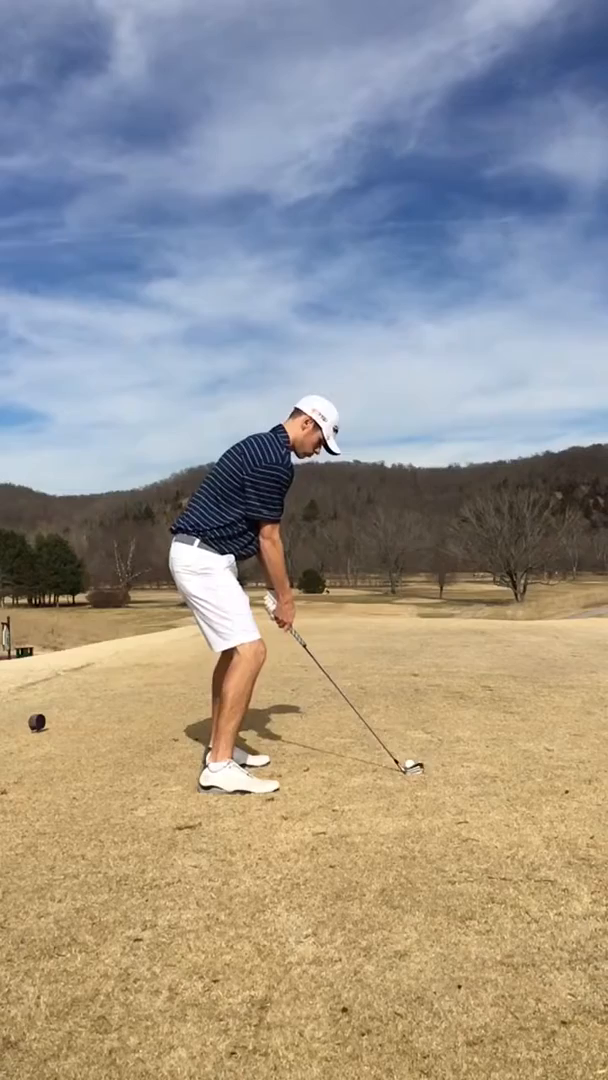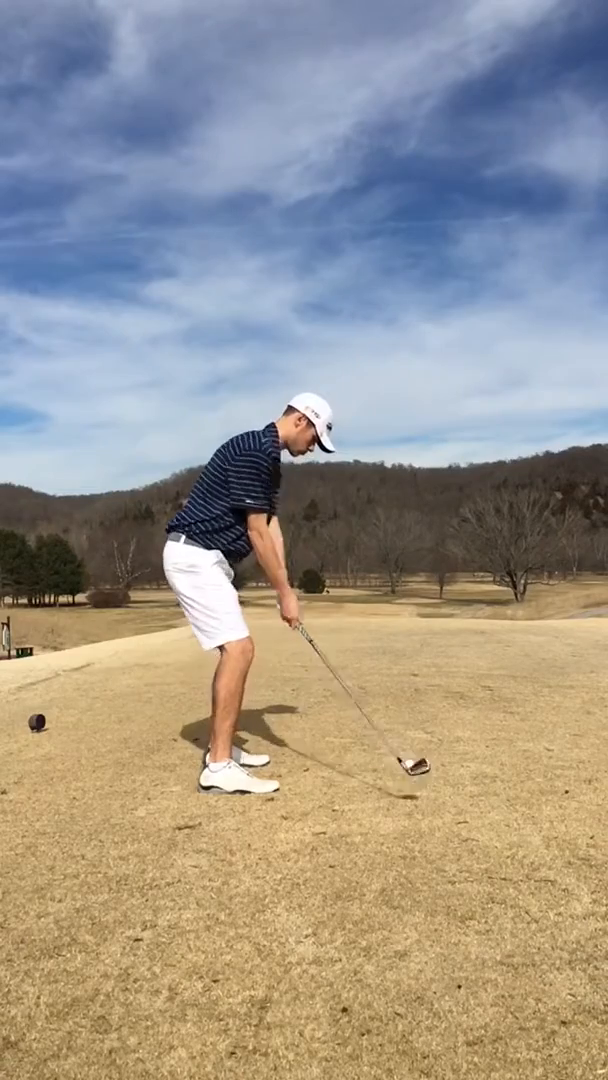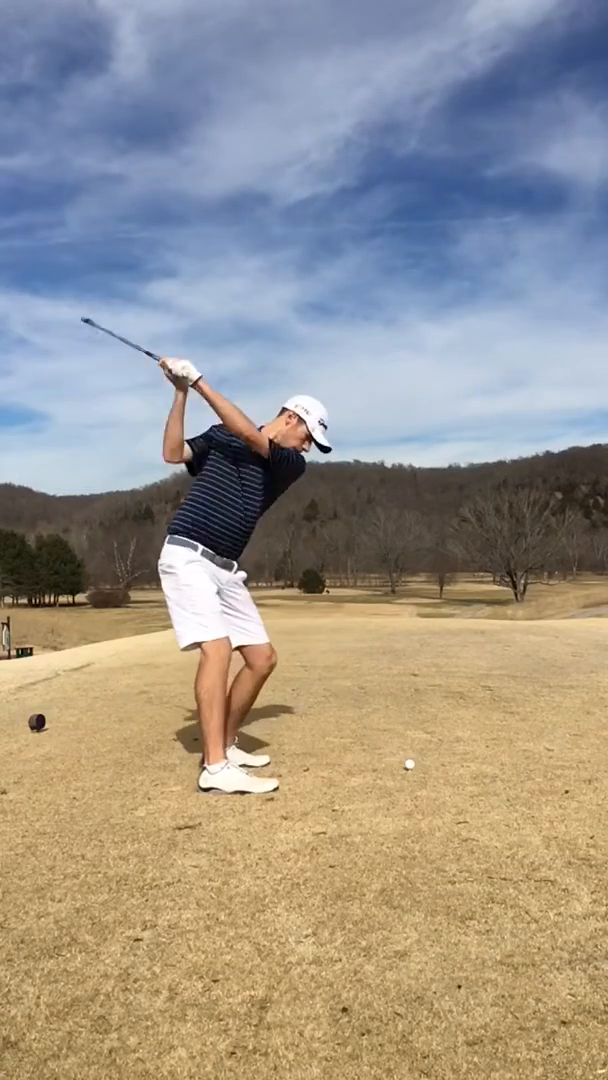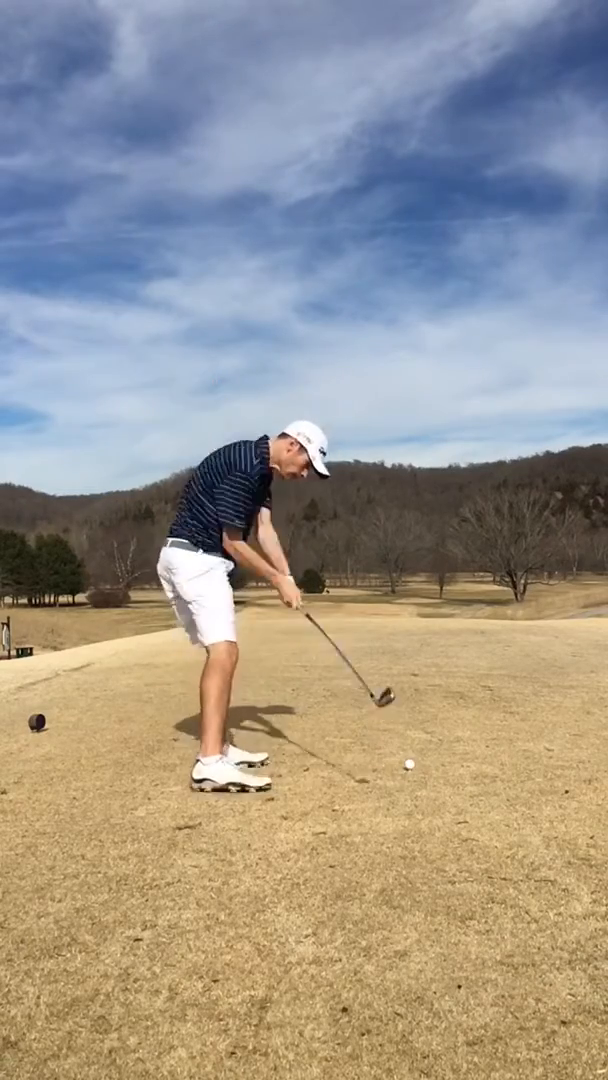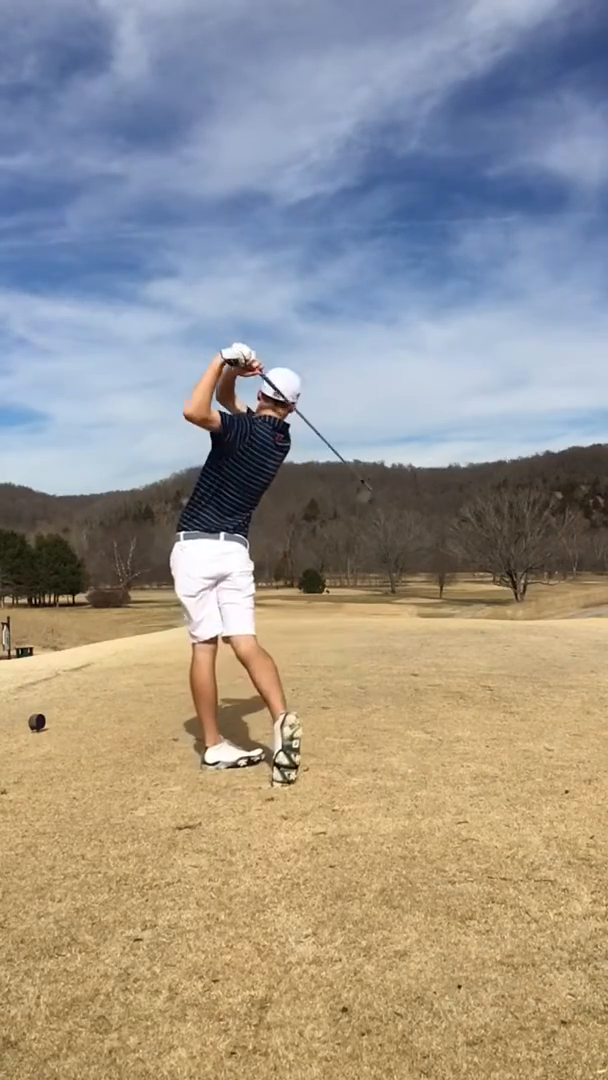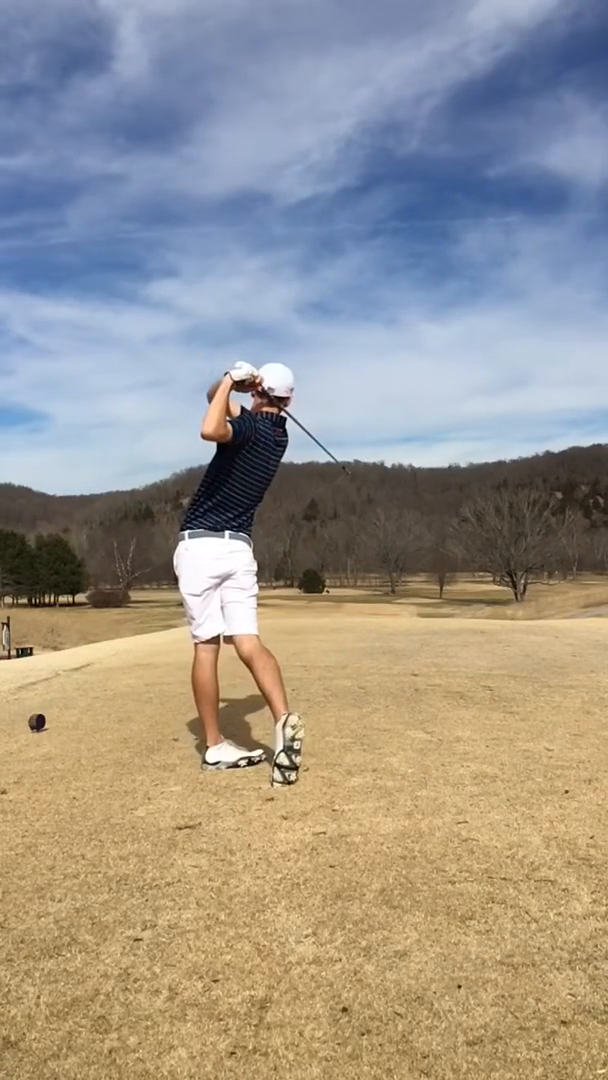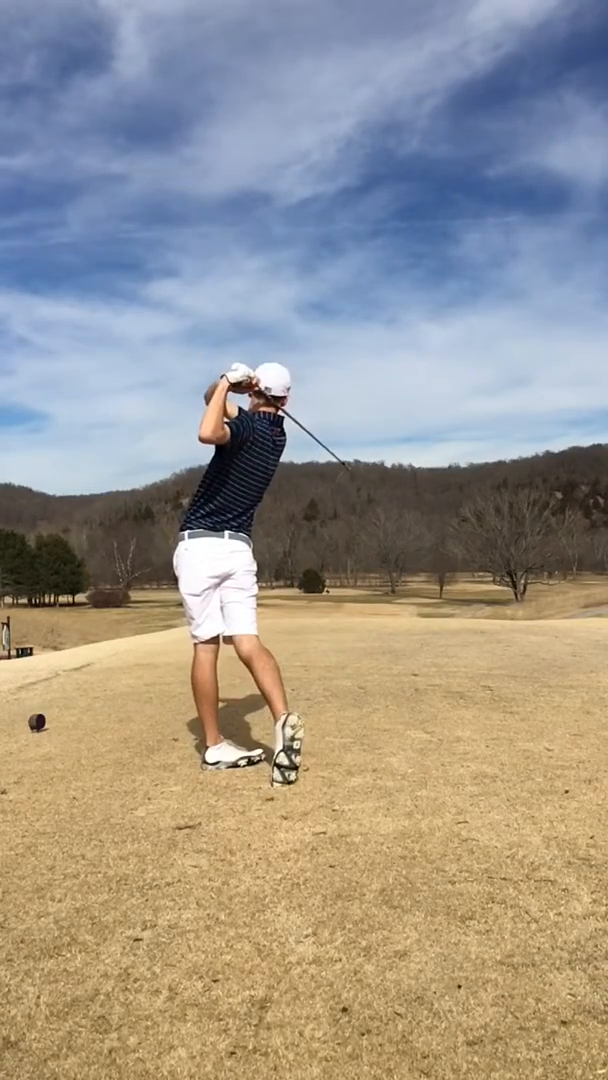
dt=0.5s
person 1, frame 1
left shoulder: (263, 448)
right shoulder: (273, 459)
left elbow: (259, 534)
right elbow: (269, 538)
left wrist: (275, 590)
right wrist: (285, 598)
left hip: (202, 556)
right hip: (204, 558)
left knee: (235, 649)
right knee: (250, 652)
left ankle: (220, 747)
right ankle: (219, 767)
person 1, frame 2
left shoulder: (270, 461)
right shoulder: (251, 448)
left elbow: (271, 530)
right elbow: (256, 531)
left wrist: (286, 590)
right wrist: (284, 594)
left hip: (211, 560)
right hip: (194, 556)
left knee: (238, 649)
right knee: (236, 649)
left ankle: (221, 747)
right ankle: (219, 767)
person 1, frame 3
left shoulder: (291, 464)
right shoulder: (218, 435)
left elbow: (245, 432)
right elbow: (173, 454)
left wrist: (197, 383)
right wrist: (180, 396)
left hip: (226, 568)
right hip: (187, 557)
left knee: (263, 658)
right knee: (216, 648)
left ankle: (226, 743)
right ankle: (216, 766)
person 1, frame 4
left shoulder: (262, 472)
right shoulder: (241, 468)
left elbow: (265, 529)
right elbow: (233, 544)
left wrist: (285, 575)
right wrist: (277, 579)
left hip: (180, 555)
right hip: (200, 561)
left knee: (216, 650)
right knee: (222, 654)
left ankle: (217, 746)
right ankle: (210, 765)
person 1, frame 5
left shoulder: (245, 431)
right shoulder: (281, 442)
left elbow: (195, 410)
right elbow: (227, 400)
left wrist: (226, 362)
right wrist: (233, 368)
left hip: (194, 549)
right hip: (234, 551)
left knee: (204, 648)
right knee: (247, 646)
left ankle: (214, 747)
right ankle: (283, 720)
person 1, frame 6
left shoulder: (251, 425)
right shoulder: (279, 434)
left elbow: (211, 430)
right elbow: (218, 398)
left wrist: (231, 379)
right wrist: (231, 384)
left hip: (200, 546)
right hip: (238, 548)
left knee: (206, 646)
right knee: (249, 643)
left ankle: (215, 746)
right ankle: (284, 719)
person 1, frame 7
left shoulder: (247, 425)
right shoulder: (277, 433)
left elbow: (208, 434)
right elbow: (212, 399)
left wrist: (228, 381)
right wrist: (225, 386)
left hip: (200, 547)
right hip: (238, 549)
left knee: (205, 645)
right knee: (248, 643)
left ankle: (214, 746)
right ankle: (284, 719)
